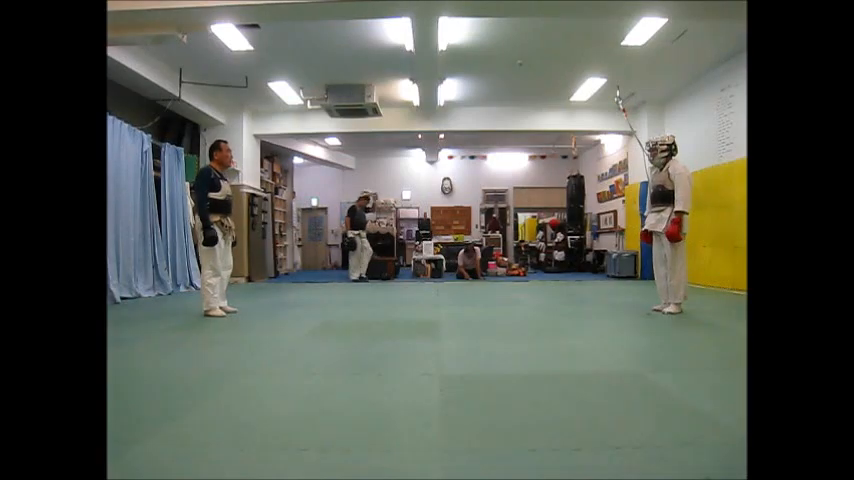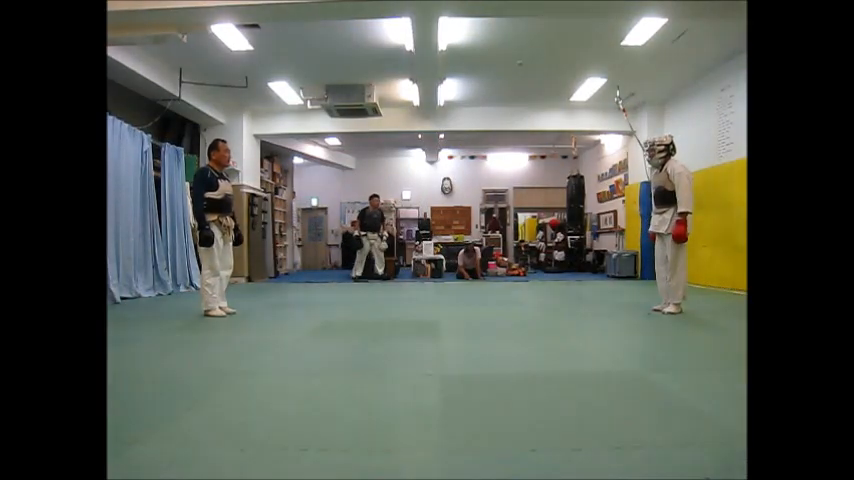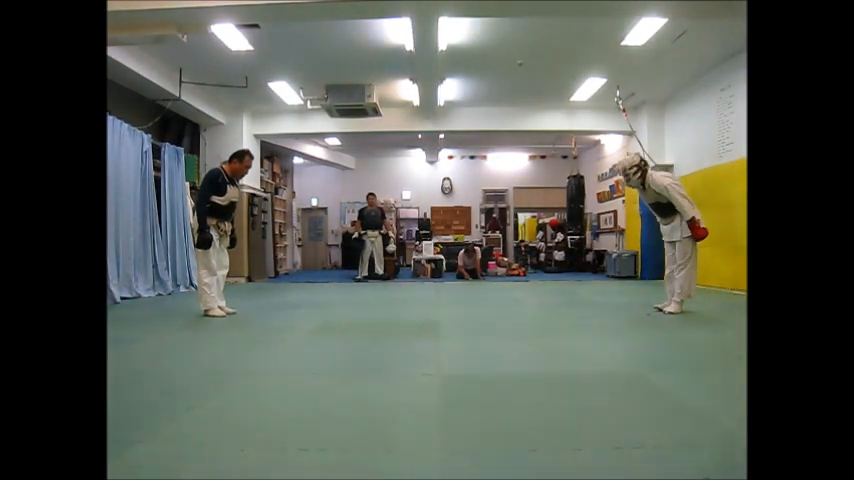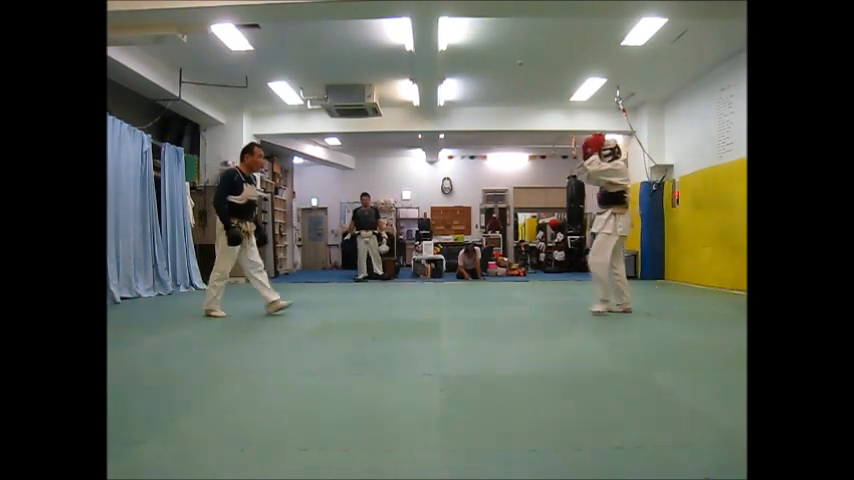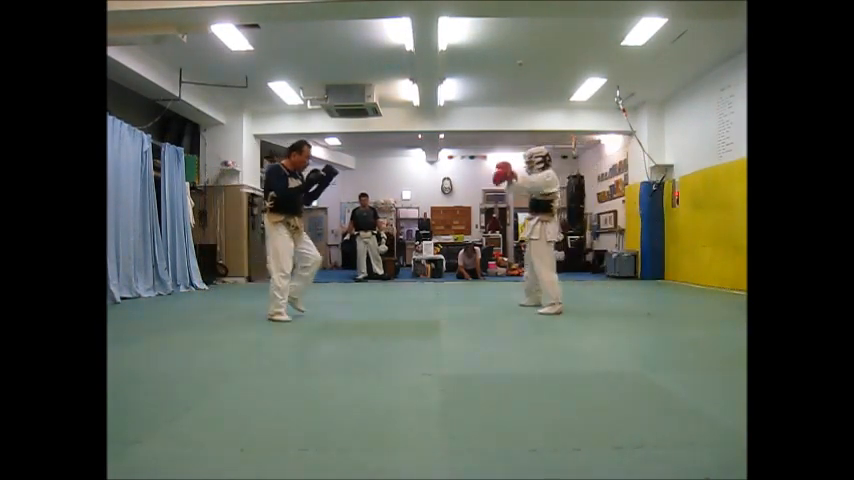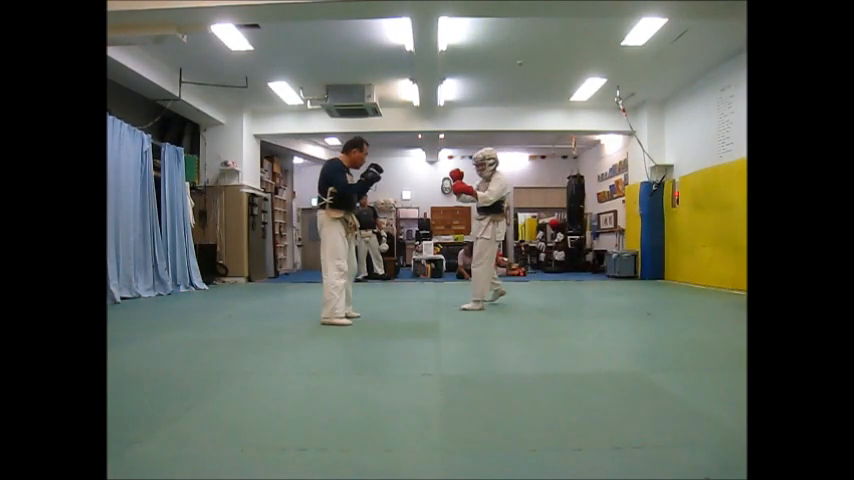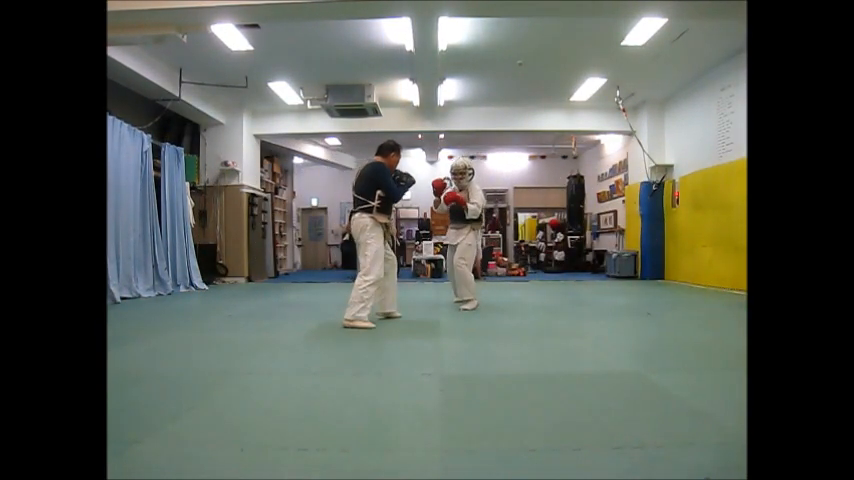
dt=0.7s
person 1, frame 1
left shoulder: (222, 177)
right shoulder: (205, 173)
right elbow: (201, 203)
left wrist: (230, 228)
right wrist: (207, 227)
left hip: (223, 225)
right hip: (211, 225)
left knee: (225, 266)
right knee: (211, 267)
left ankle: (220, 303)
right ankle: (210, 306)
person 1, frame 2
left shoulder: (223, 176)
right shoulder: (203, 174)
right elbow: (197, 203)
left wrist: (235, 227)
right wrist: (203, 227)
left hip: (225, 226)
right hip: (210, 225)
left knee: (225, 267)
right knee: (211, 268)
left ankle: (220, 303)
right ankle: (210, 306)
person 1, frame 3
left shoulder: (234, 180)
right shoulder: (214, 176)
right elbow: (201, 203)
left wrist: (231, 230)
right wrist: (203, 230)
left hip: (222, 227)
right hip: (208, 226)
left knee: (221, 266)
right knee: (208, 267)
left ankle: (219, 304)
right ankle: (209, 306)
person 1, frame 4
left shoulder: (251, 178)
right shoulder: (230, 175)
right elbow: (218, 202)
left wrist: (257, 229)
right wrist: (228, 227)
left hip: (247, 228)
right hip: (231, 227)
left knee: (256, 266)
right knee: (222, 268)
left ankle: (273, 301)
right ankle: (211, 307)
person 1, frame 5
left shoulder: (297, 174)
right shoulder: (275, 171)
left elbow: (307, 200)
right elbow: (284, 195)
left wrist: (323, 183)
right wrist: (307, 184)
left hip: (295, 225)
right hip: (278, 224)
left knee: (313, 259)
right knee: (281, 269)
left ankle: (293, 295)
right ankle: (276, 311)
person 1, frame 6
left shoulder: (343, 169)
right shoulder: (333, 165)
left elbow: (352, 195)
right elbow: (344, 191)
left wrist: (366, 180)
right wrist: (366, 180)
left hip: (343, 221)
right hip: (331, 220)
left knee: (348, 267)
right knee: (336, 267)
left ankle: (343, 308)
right ankle: (331, 314)
person 1, frame 7
left shoulder: (370, 168)
right shoulder: (379, 168)
right elbow: (394, 196)
left wrist: (396, 182)
right wrist: (406, 183)
left hip: (370, 223)
right hip: (369, 223)
left knee: (389, 263)
right knee: (372, 272)
left ankle: (387, 308)
right ankle: (353, 317)
person 2, frame 1
left shoulder: (678, 169)
right shoulder: (654, 171)
left elbow: (682, 198)
left wrist: (676, 222)
right wrist: (647, 224)
left hip: (671, 221)
right hip: (656, 222)
left knee: (674, 263)
right knee: (659, 263)
left ankle: (676, 303)
right ankle: (666, 301)
person 2, frame 2
left shoulder: (677, 169)
right shoulder: (656, 172)
left elbow: (684, 197)
left wrist: (681, 223)
right wrist: (654, 225)
left hip: (674, 222)
right hip: (661, 223)
left knee: (674, 264)
right knee: (661, 264)
left ankle: (675, 303)
right ankle: (666, 301)
person 2, frame 3
left shoulder: (660, 181)
right shoulder: (641, 187)
left elbow: (683, 203)
left wrist: (694, 226)
right wrist: (665, 225)
left hip: (684, 225)
right hip: (669, 227)
left knee: (683, 264)
right knee: (671, 265)
left ankle: (677, 302)
right ankle: (671, 300)
person 2, frame 4
left shoulder: (619, 167)
right shoulder: (605, 172)
left elbow: (593, 170)
right elbow: (583, 175)
left wrist: (594, 152)
right wrist: (587, 155)
left hip: (615, 220)
right hip: (610, 220)
left knee: (597, 259)
right knee: (614, 263)
left ankle: (603, 301)
right ankle: (624, 303)
person 2, frame 5
left shoulder: (549, 176)
right shoulder: (540, 178)
left elbow: (527, 181)
right elbow: (523, 186)
left wrist: (508, 174)
right wrist: (508, 176)
left hip: (543, 225)
right hip: (538, 225)
left knee: (543, 265)
right knee: (531, 263)
left ankle: (555, 303)
right ankle: (533, 298)
person 2, frame 6
left shoulder: (499, 180)
right shoulder: (484, 181)
left elbow: (488, 197)
right elbow: (466, 198)
left wrist: (469, 190)
right wrist: (458, 183)
left hip: (492, 225)
right hip: (483, 225)
left knee: (480, 263)
right knee: (483, 261)
left ankle: (478, 301)
right ankle: (496, 288)
person 2, frame 7
left shoulder: (475, 190)
right shoulder: (453, 190)
left elbow: (475, 211)
right elbow: (439, 208)
left wrist: (461, 202)
right wrist: (438, 195)
left hip: (469, 233)
right hip: (454, 232)
left knee: (460, 264)
right knee: (452, 266)
left ankle: (470, 299)
right ankle: (461, 294)
